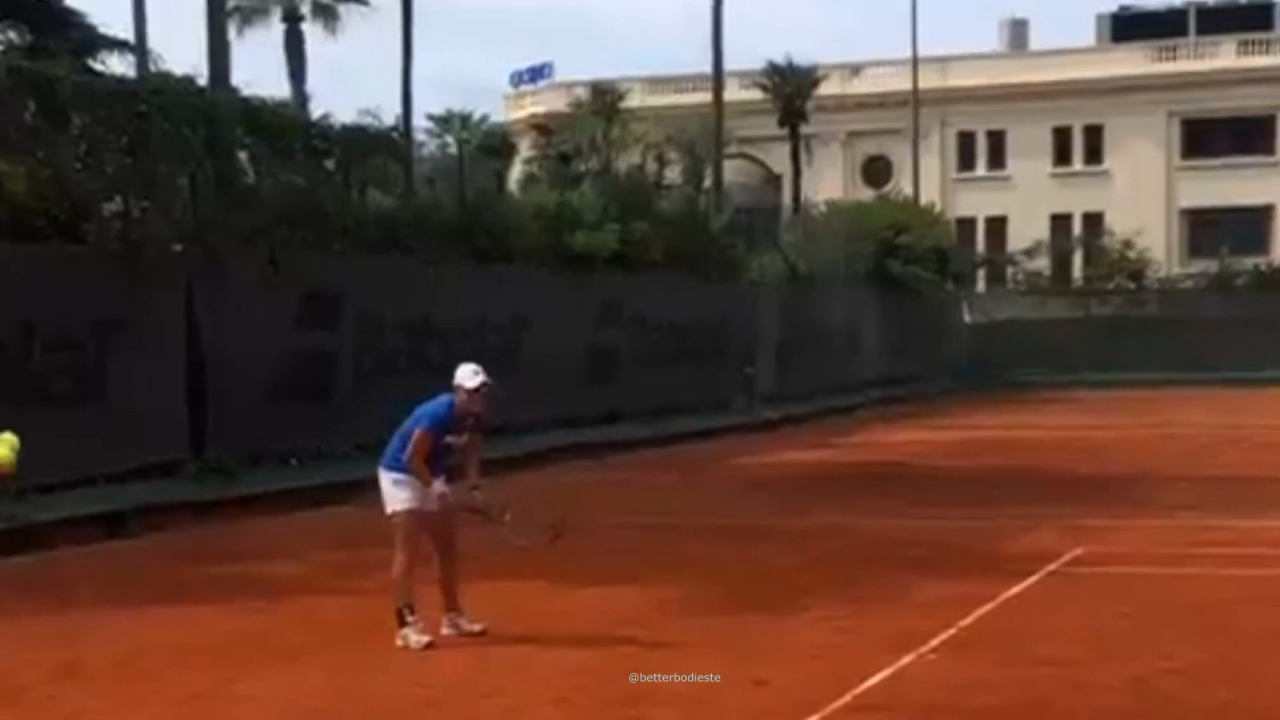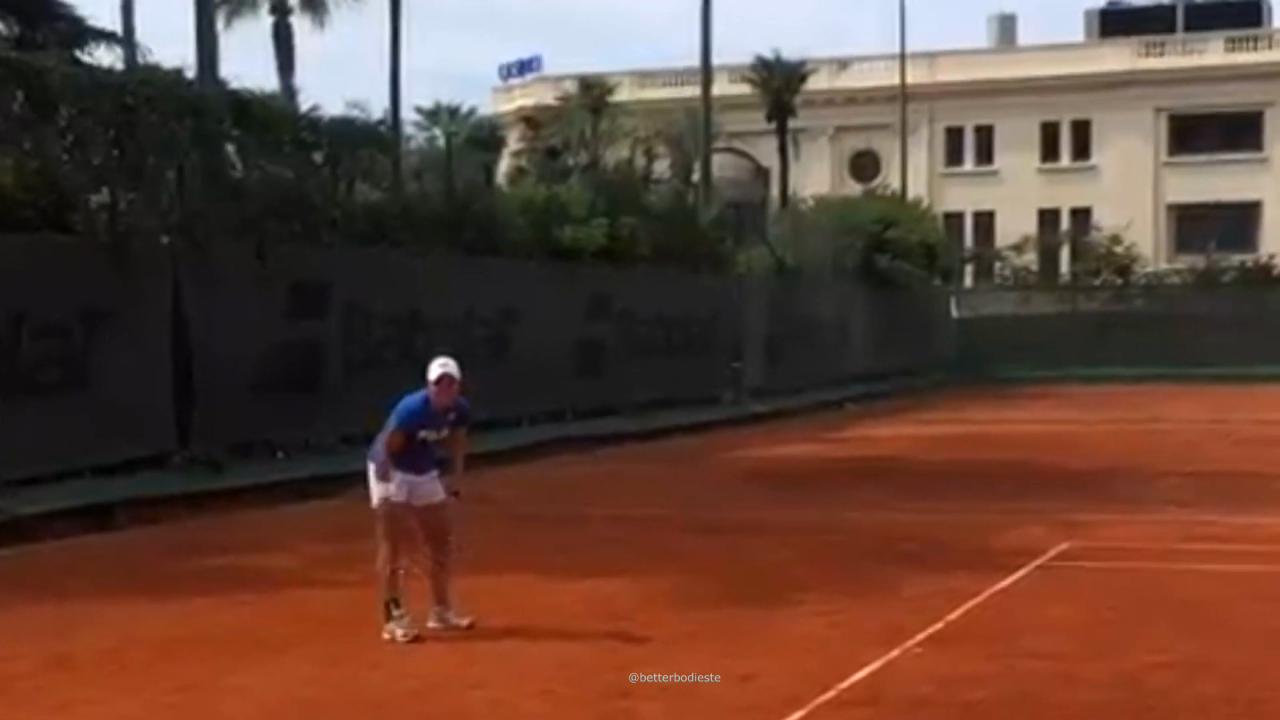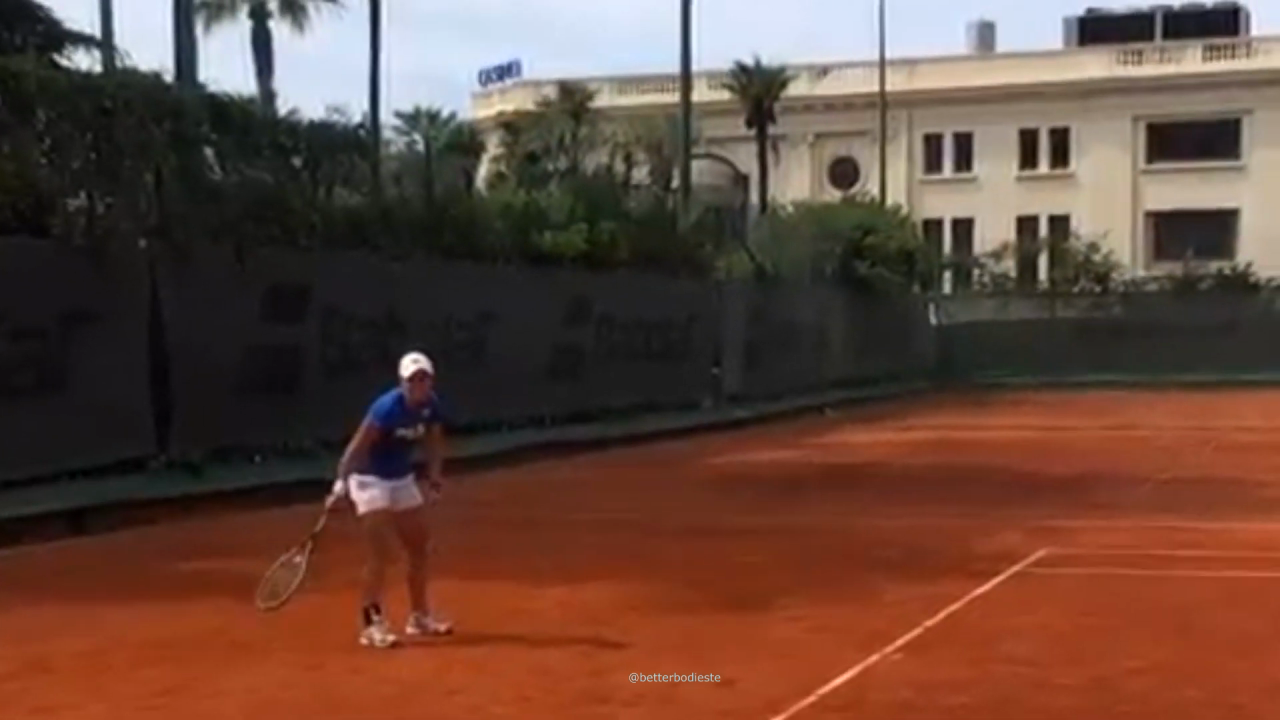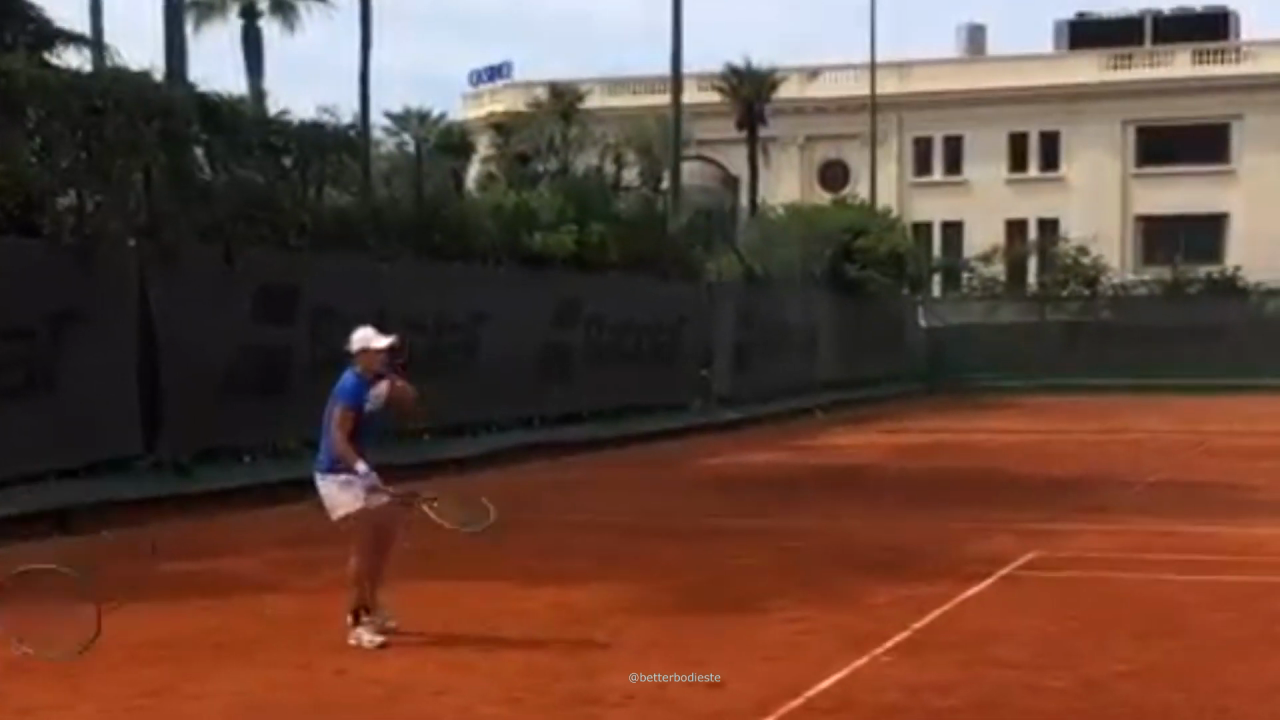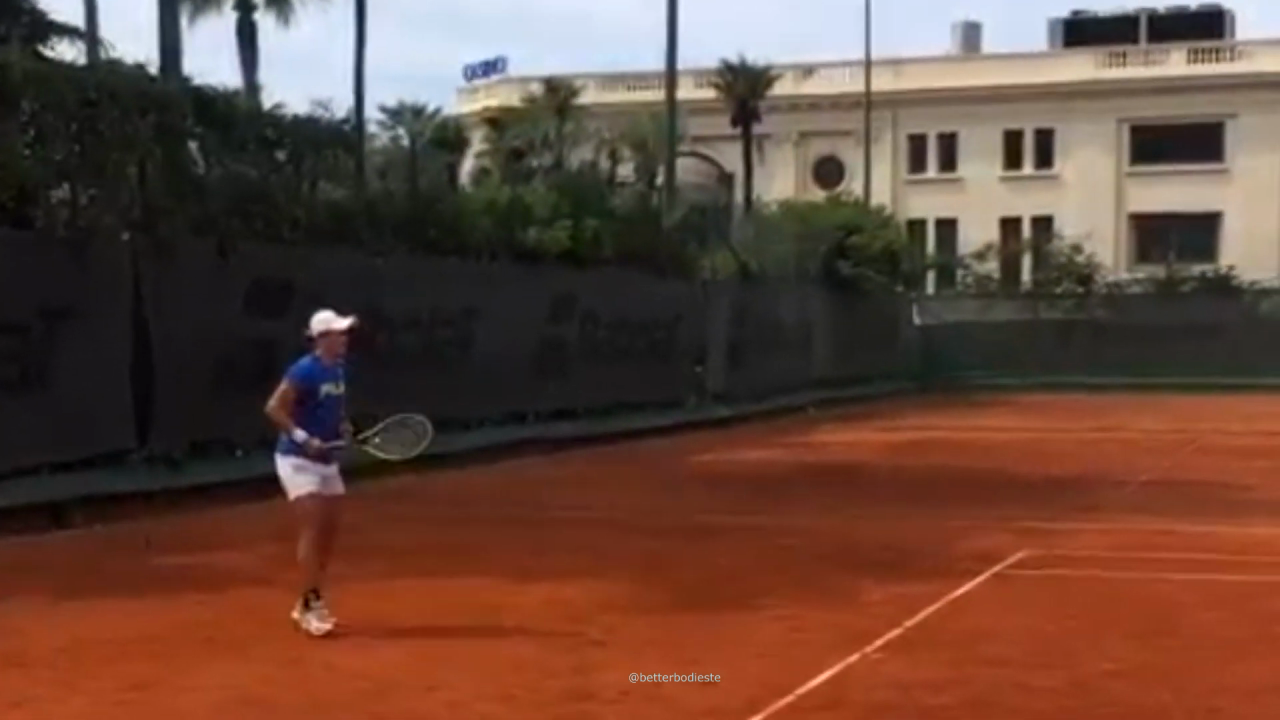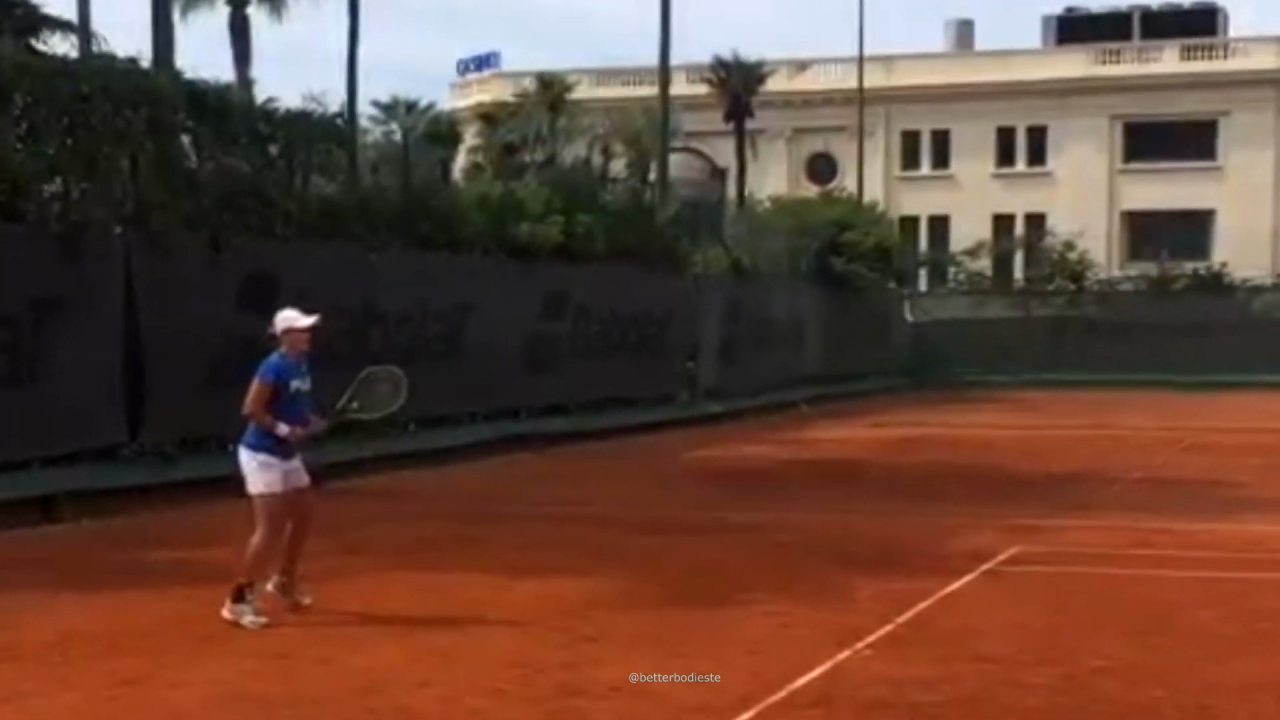
dt=0.5s
person 1, frame 1
left shoulder: (471, 415)
right shoulder: (438, 413)
left elbow: (470, 451)
right elbow: (411, 457)
left wrist: (474, 486)
right wrist: (437, 489)
left hip: (432, 478)
right hip: (401, 476)
left knee: (448, 548)
right knee: (408, 550)
left ankle: (452, 616)
right ankle: (406, 625)
person 1, frame 2
left shoulder: (459, 409)
right shoulder: (411, 409)
left elbow: (457, 449)
right elbow: (384, 451)
left wrist: (452, 487)
right wrist: (383, 493)
left hip: (425, 474)
right hip: (391, 472)
left knee: (442, 542)
right knee: (392, 544)
left ankle: (441, 611)
right ankle: (394, 618)
person 1, frame 3
left shoulder: (432, 405)
right shoulder: (387, 408)
left elbow: (433, 443)
right elbow: (356, 447)
left wrist: (434, 480)
right wrist: (340, 486)
left hip: (403, 479)
right hip: (370, 479)
left knee: (419, 546)
right knee: (380, 549)
left ankle: (419, 616)
right ankle: (372, 624)
person 1, frame 4
left shoulder: (377, 377)
right shoulder: (349, 387)
left elbow: (410, 396)
right elbow: (338, 439)
left wrist: (391, 385)
right wrist: (364, 472)
left hip: (360, 475)
right hip: (337, 475)
left knee: (386, 535)
right knee: (364, 545)
left ankle: (371, 608)
right ankle: (360, 624)
person 1, frame 5
left shoulder: (339, 368)
right shoulder: (304, 370)
right elbow: (274, 409)
left wrist: (345, 426)
right wrist: (302, 438)
left hip: (327, 461)
right hip: (298, 460)
left knee: (329, 534)
right knee: (312, 531)
left ankle: (309, 604)
right ankle: (312, 606)
person 1, frame 6
left shoulder: (302, 365)
right shoulder: (274, 367)
right elbow: (251, 409)
left wrist: (310, 420)
right wrist: (285, 431)
left hip: (287, 456)
right hip: (261, 454)
left knee: (303, 520)
right knee: (269, 530)
left ankle: (285, 582)
right ankle: (238, 600)
